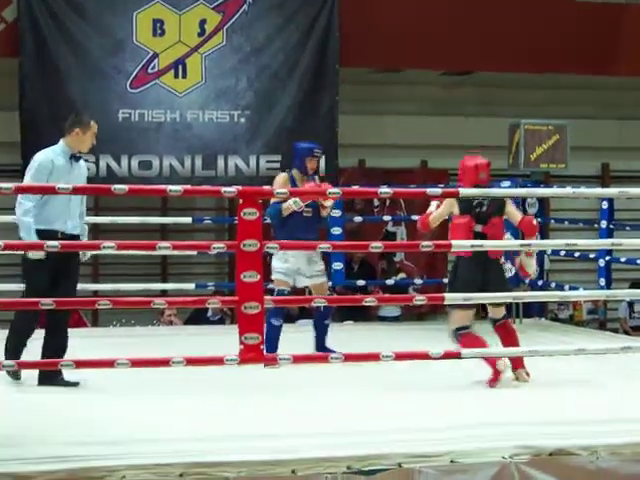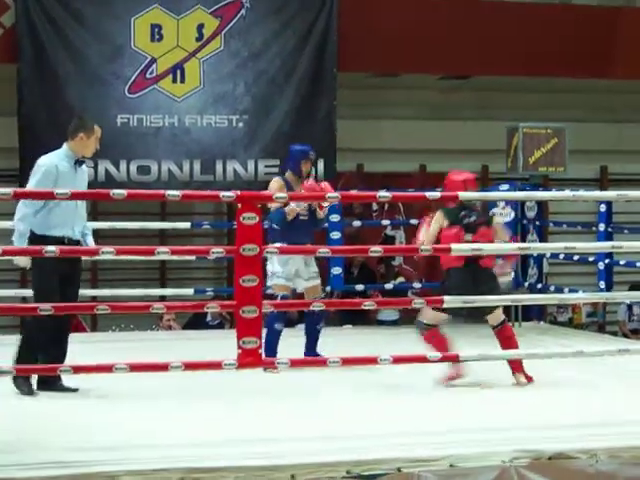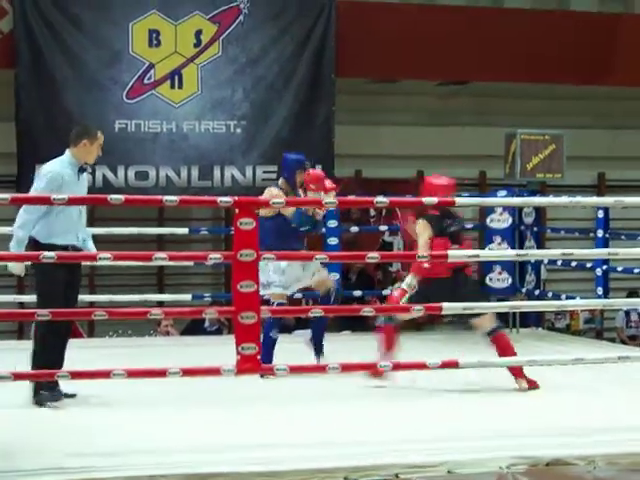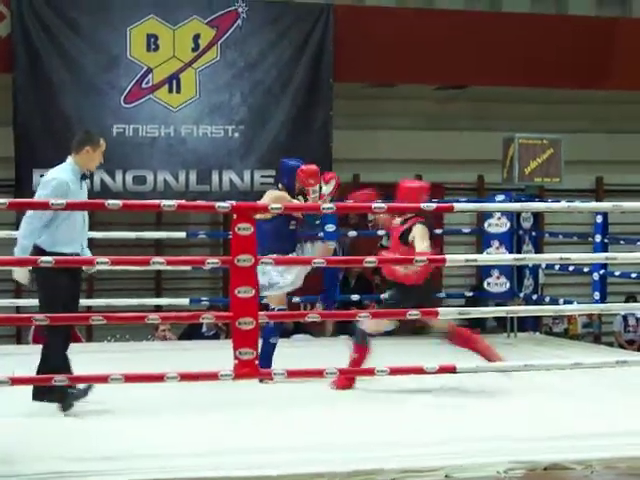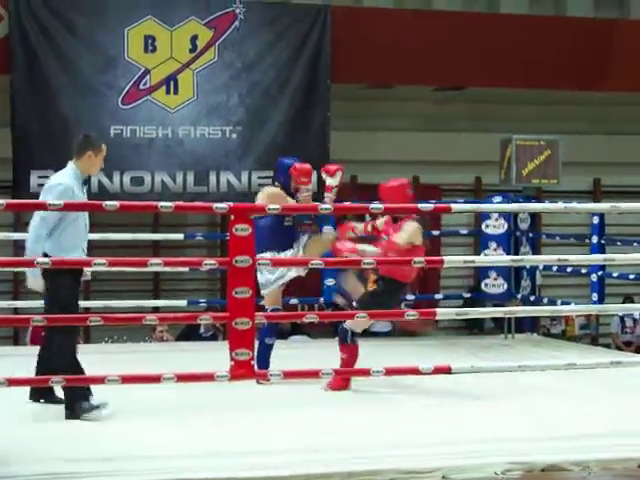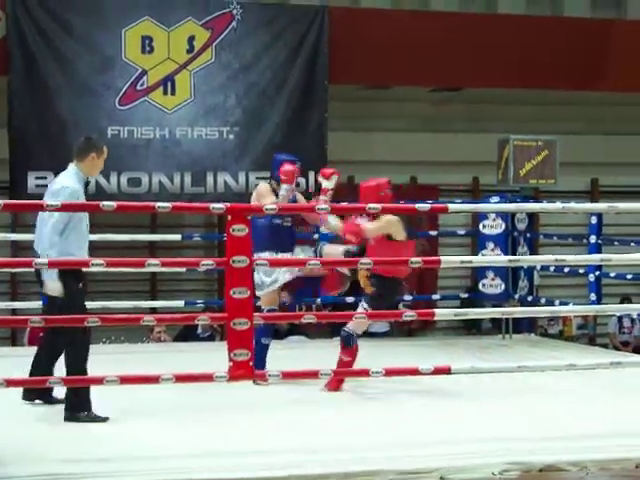
dt=0.1s
person 1, frame 1
left shoulder: (81, 166)
right shoulder: (45, 159)
right elbow: (24, 203)
left wrist: (82, 238)
right wrist: (31, 241)
left hip: (69, 243)
right hip: (42, 242)
left knee: (62, 307)
right knee: (35, 301)
left ankle: (50, 371)
right ankle: (12, 354)
person 1, frame 2
left shoulder: (83, 170)
right shoulder: (49, 164)
right elbow: (26, 207)
left wrist: (88, 241)
right wrist: (20, 246)
left hip: (71, 248)
right hip: (45, 246)
left knee: (65, 313)
left ankle: (50, 376)
person 1, frame 3
left shoulder: (82, 175)
right shoulder: (53, 171)
right elbow: (28, 213)
left wrist: (89, 246)
right wrist: (17, 253)
left hip: (71, 254)
right hip: (47, 252)
left knee: (65, 319)
left ankle: (49, 382)
right ankle: (41, 384)
person 1, frame 4
left shoulder: (81, 183)
right shoulder: (57, 180)
right elbow: (31, 222)
left wrist: (86, 254)
right wrist: (21, 263)
left hip: (71, 263)
right hip: (51, 262)
left knee: (62, 325)
right knee: (58, 324)
left ankle: (45, 387)
right ankle: (62, 389)
person 1, frame 5
left shoulder: (79, 185)
right shoulder: (62, 184)
right elbow: (38, 228)
left wrist: (82, 260)
right wrist: (33, 271)
left hip: (69, 266)
right hip: (54, 267)
left knee: (59, 328)
right knee: (64, 328)
left ankle: (41, 387)
right ankle: (76, 399)
person 1, frame 6
left shoulder: (72, 184)
right shoulder: (68, 187)
right elbow: (49, 233)
right wrist: (51, 277)
left hip: (67, 268)
right hip: (58, 270)
left knee: (60, 329)
right knee: (76, 332)
left ankle: (38, 387)
right ankle: (78, 406)
person 2, frame 1
left shoulder: (315, 181)
right shoulder: (283, 179)
left elbow: (319, 219)
right elbow: (272, 214)
left wrist: (326, 208)
right wrist: (295, 202)
left hip: (310, 248)
right hip: (287, 247)
right knee: (280, 296)
left ankle: (321, 345)
right ankle: (270, 351)
person 2, frame 2
left shoulder: (308, 184)
right shoulder: (278, 183)
left elbow: (315, 221)
right elbow: (276, 221)
left wrist: (322, 208)
right wrist: (298, 204)
left knee: (317, 302)
right knee: (282, 300)
left ankle: (311, 351)
right ankle: (269, 355)
person 2, frame 3
left shoulder: (298, 191)
right shoulder: (274, 193)
left elbow: (311, 225)
right elbow: (301, 221)
left wrist: (322, 205)
right wrist: (311, 197)
left hip: (299, 254)
right hip: (276, 258)
left knee: (329, 288)
right knee: (277, 307)
left ankle: (317, 340)
right ankle: (265, 362)
person 2, frame 4
left shoulder: (294, 197)
right shoulder: (275, 196)
left elbow: (313, 218)
right elbow: (310, 217)
left wrist: (323, 193)
right wrist: (313, 190)
left hip: (296, 255)
left knee: (328, 250)
right knee: (277, 312)
right ankle: (264, 366)
person 2, frame 5
left shoulder: (292, 196)
right shoulder: (271, 192)
left elbow: (316, 217)
right elbow: (304, 216)
left wrist: (331, 190)
right wrist: (305, 191)
left hip: (292, 253)
right hip: (270, 258)
left knee: (328, 233)
right knee: (273, 312)
right ankle: (261, 367)
person 2, frame 6
left shoulder: (296, 193)
right shoulder: (263, 189)
left elbow: (314, 219)
right elbow: (277, 216)
left wrist: (326, 192)
right wrist: (286, 190)
left hip: (291, 254)
right hip: (267, 258)
left knee: (328, 254)
right knee: (270, 311)
right ankle: (258, 368)
person 3, frame 1
left shoulder: (455, 199)
right shoulder: (501, 201)
left elbow: (425, 225)
right elbow: (529, 227)
left wrist: (435, 205)
right wrist: (527, 257)
left hip: (466, 267)
right hip: (492, 267)
left knee: (461, 331)
right knee: (501, 318)
left ankle: (497, 364)
right ankle: (519, 369)
person 3, frame 2
left shoulder: (443, 214)
right shoulder: (484, 215)
left elbow: (423, 245)
right elbow: (508, 243)
left wrist: (424, 227)
right wrist: (503, 267)
left hip: (457, 277)
right hip: (483, 276)
left knee: (426, 323)
right knee: (500, 324)
left ankle: (455, 364)
right ankle: (519, 373)
person 3, frame 3
left shoulder: (424, 222)
right shoulder: (456, 220)
left elbow: (424, 261)
left wrist: (406, 287)
left hip: (436, 286)
right hip: (463, 283)
left knee: (391, 316)
right knee: (493, 329)
right ankle: (520, 378)
person 3, frame 4
left shoulder: (418, 227)
right shoulder: (404, 221)
left elbow: (423, 260)
right elbow: (392, 225)
left wrist: (399, 268)
left hip: (414, 290)
right hip: (420, 287)
left knee: (364, 330)
right knee: (450, 330)
left ankle: (347, 378)
right ankle: (492, 357)
person 3, frame 5
left shoulder: (412, 226)
right shoulder: (390, 220)
left elbow: (388, 252)
right elbow: (367, 230)
left wrist: (353, 248)
left hip: (391, 286)
right hip: (381, 277)
left knee: (349, 329)
left ankle: (343, 378)
person 3, frame 6
left shoulder: (391, 220)
right shoulder: (376, 217)
left elbow: (358, 234)
right elbow: (358, 235)
left wrist: (329, 218)
left hip: (386, 285)
right hip: (376, 275)
left knee: (350, 331)
left ankle: (338, 378)
